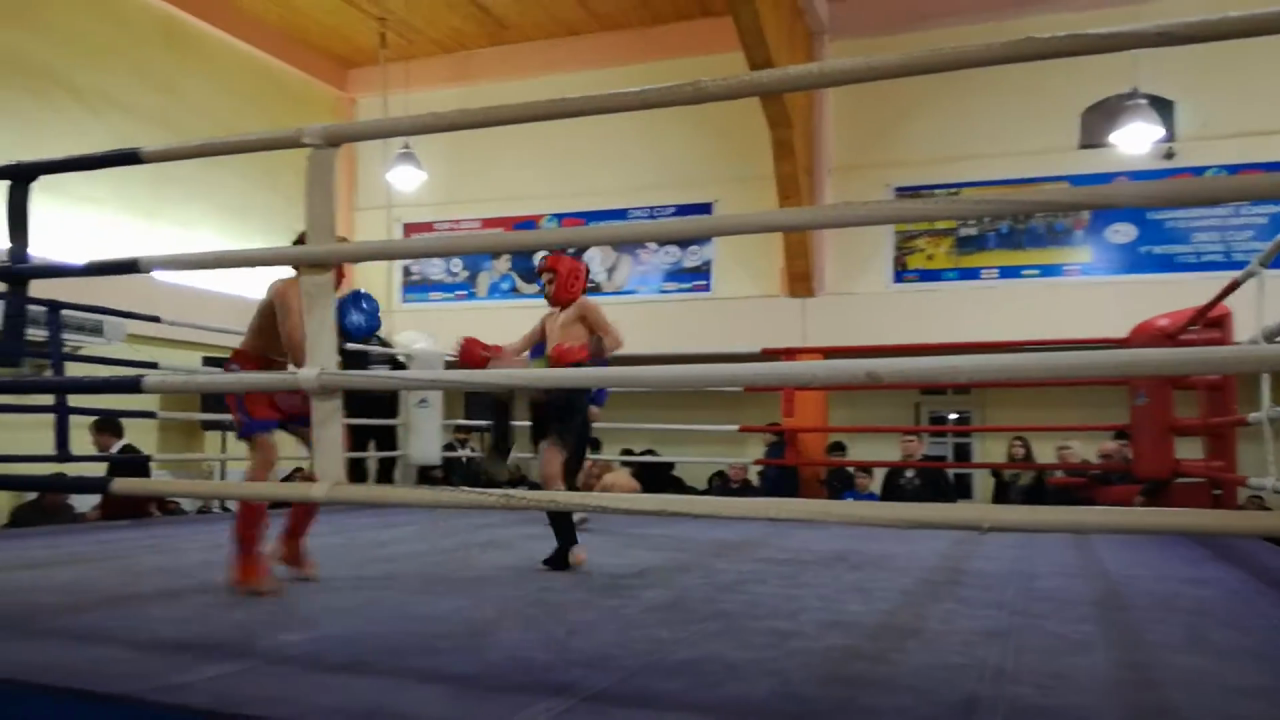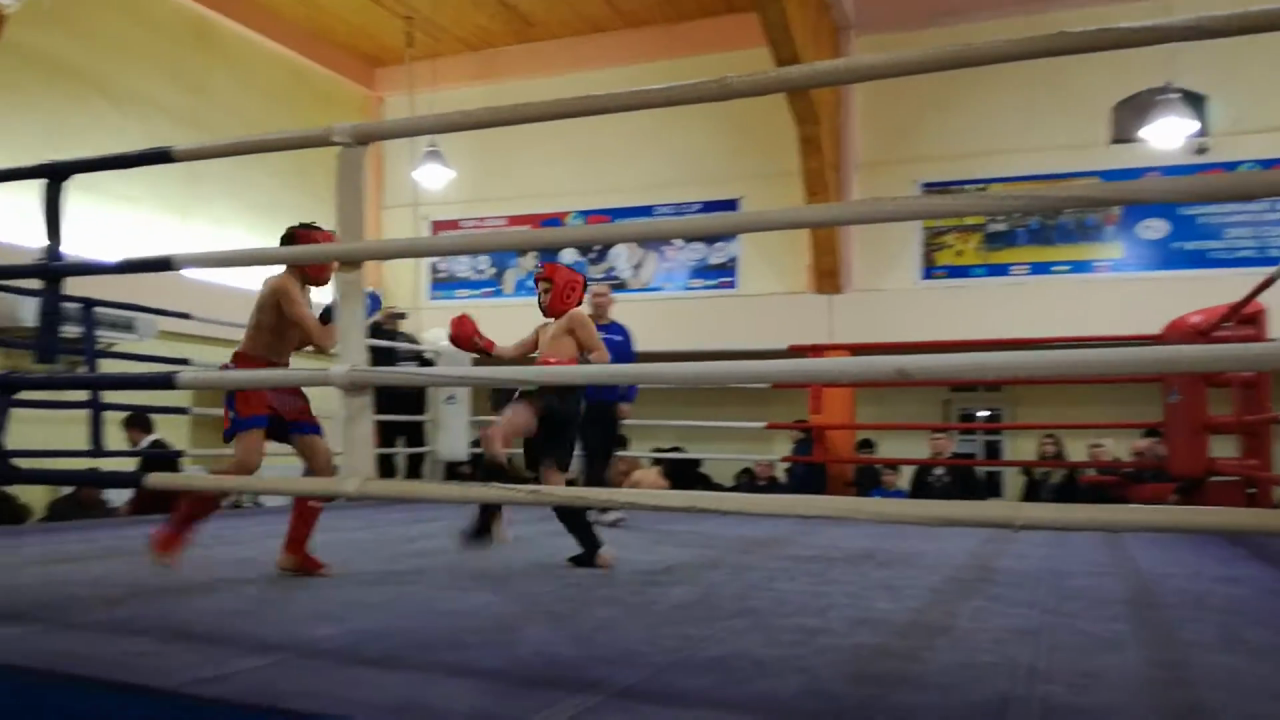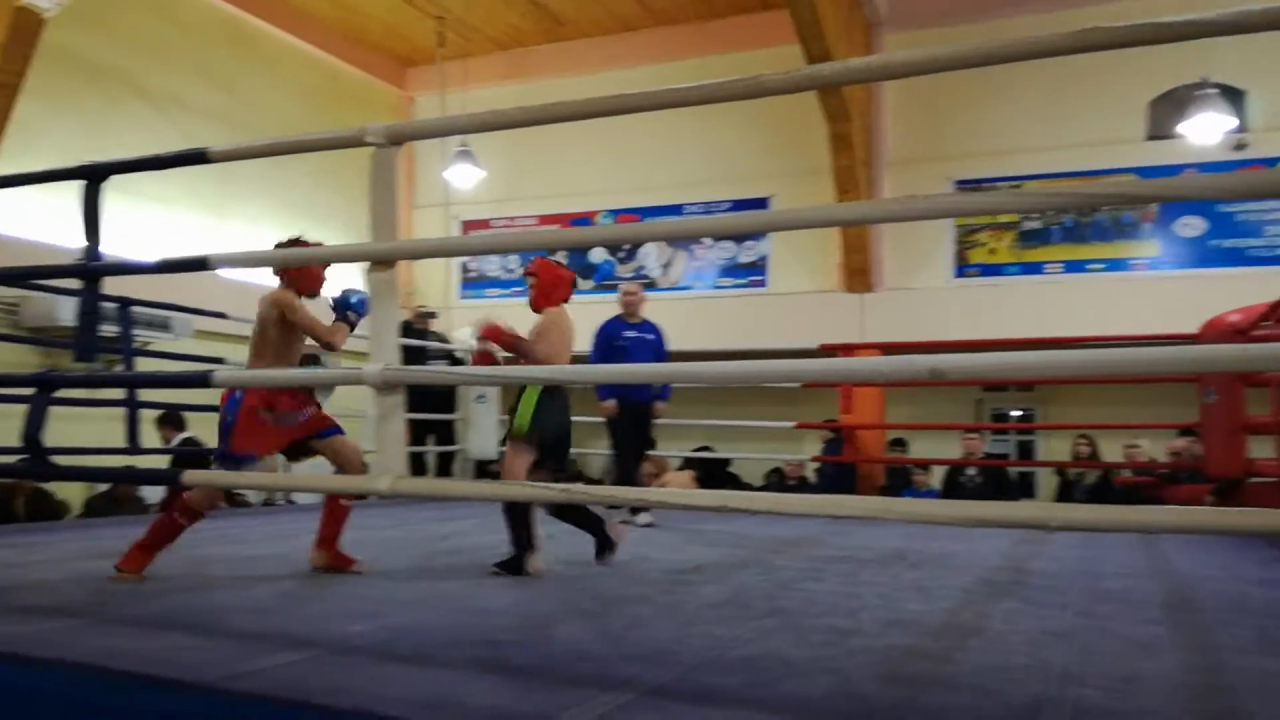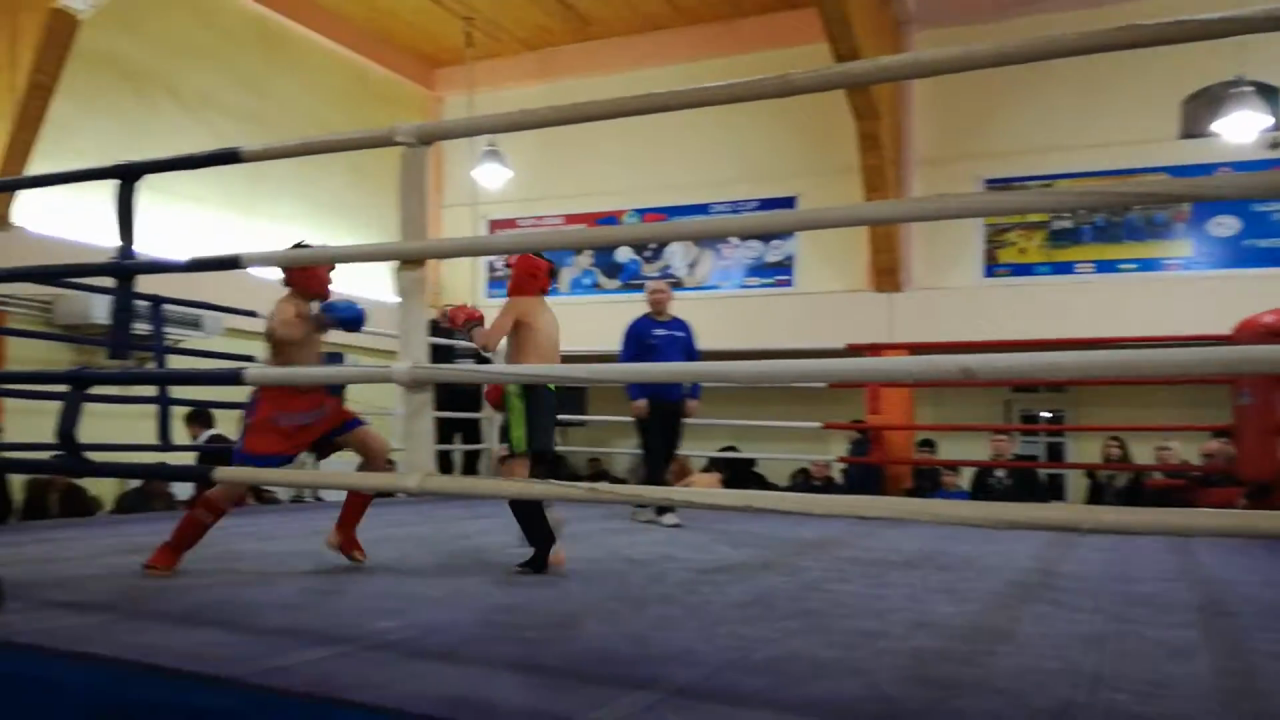
dt=0.1s
person 1, frame 1
left shoulder: (302, 291)
right shoulder: (288, 290)
right elbow: (299, 356)
left wrist: (340, 321)
left hip: (276, 377)
right hip: (248, 374)
right knee: (266, 458)
left ankle: (291, 544)
right ankle: (248, 562)
person 1, frame 2
left shoulder: (295, 288)
right shoulder: (285, 286)
right elbow: (322, 341)
left wrist: (330, 319)
left hip: (279, 383)
left knee: (322, 462)
right knee: (246, 461)
left ankle: (294, 553)
right ankle: (176, 529)
person 1, frame 3
left shoulder: (290, 303)
right shoulder: (281, 300)
right elbow: (331, 341)
right wrist: (347, 319)
left hip: (290, 400)
right hip: (255, 401)
left knee: (353, 461)
right knee: (216, 490)
left ankle: (326, 551)
right ankle: (145, 550)
person 1, frame 4
left shoulder: (312, 307)
right shoulder: (287, 308)
right elbow: (281, 334)
right wrist: (319, 321)
left hip: (316, 401)
right hip: (279, 403)
left knee: (379, 451)
right knee: (236, 487)
left ankle: (344, 534)
right ankle: (174, 547)
person 2, frame 1
left shoulder: (583, 307)
right shoulder: (549, 319)
left elbow: (614, 340)
right elbow: (517, 349)
left wrist: (586, 354)
right wrist: (484, 352)
left hip: (567, 385)
right hip: (548, 391)
right knee: (550, 476)
right ankle: (569, 549)
person 2, frame 2
left shoulder: (575, 318)
right shoulder: (545, 329)
left elbow: (603, 356)
right elbow: (510, 353)
left wrist: (573, 366)
right wrist: (479, 343)
left hip: (558, 399)
right hip: (551, 406)
left knee: (494, 434)
right knee: (552, 487)
left ankle: (489, 522)
right ankle: (592, 551)
person 2, frame 3
left shoulder: (551, 315)
right shoulder: (558, 321)
left elbow: (544, 358)
right elbow: (533, 357)
left wrist: (507, 339)
right wrist: (492, 358)
left hip: (543, 397)
right hip: (551, 404)
left knee: (512, 472)
left ankle: (524, 554)
right ankle: (603, 533)
person 2, frame 4
left shoulder: (517, 305)
right shoulder: (548, 315)
left elbow: (488, 342)
left wrist: (469, 323)
left hip: (524, 395)
right hip: (545, 397)
left knee: (514, 474)
right knee: (517, 473)
left ankle: (546, 549)
person 3, frame 1
left shoulder: (591, 335)
right shoulder: (548, 331)
left elbow: (600, 371)
right elbow: (535, 366)
left wrist: (596, 403)
right wrist: (542, 398)
left hip: (581, 406)
right hip: (556, 406)
left knee: (575, 458)
right knee: (561, 456)
left ankle: (560, 508)
right ankle: (569, 509)
person 3, frame 2
left shoulder: (620, 332)
left wrist: (627, 400)
left hip: (612, 404)
right hip: (587, 404)
left knee: (602, 455)
right knee: (594, 455)
right ankle: (603, 508)
person 3, frame 3
left shoulder: (652, 331)
right shoulder: (609, 328)
left elbow: (663, 366)
right elbow: (598, 365)
left wrist: (662, 397)
right wrist: (605, 396)
left hip: (643, 403)
right hip: (617, 402)
left knee: (636, 456)
right knee: (626, 455)
right ankle: (636, 508)
person 3, frame 4
left shoulder: (682, 327)
right shoulder: (639, 327)
left elbow: (693, 363)
right elbow: (627, 364)
left wrist: (693, 395)
right wrist: (635, 396)
left hip: (675, 401)
right hip: (648, 401)
left knee: (664, 456)
right knee: (655, 455)
left ankle: (643, 503)
right ankle: (663, 508)
